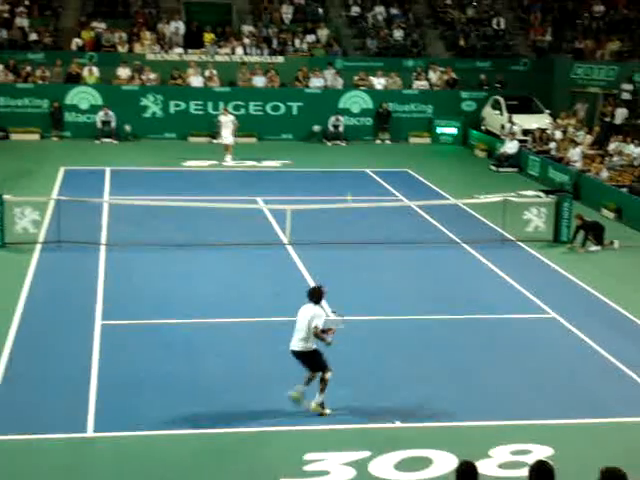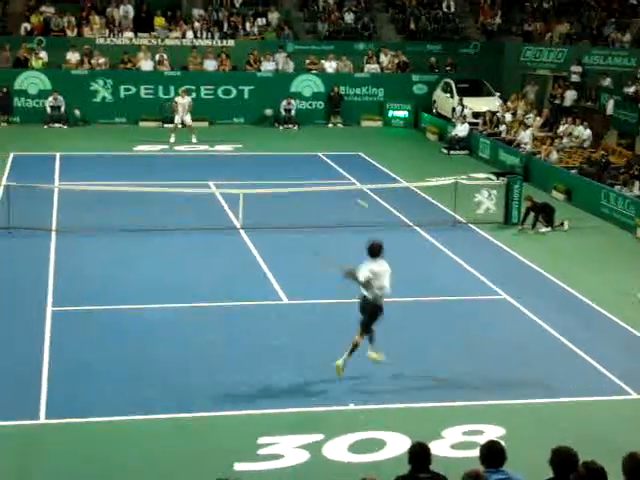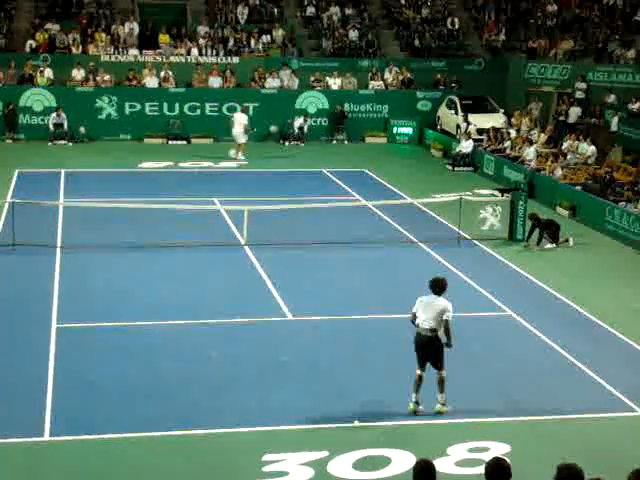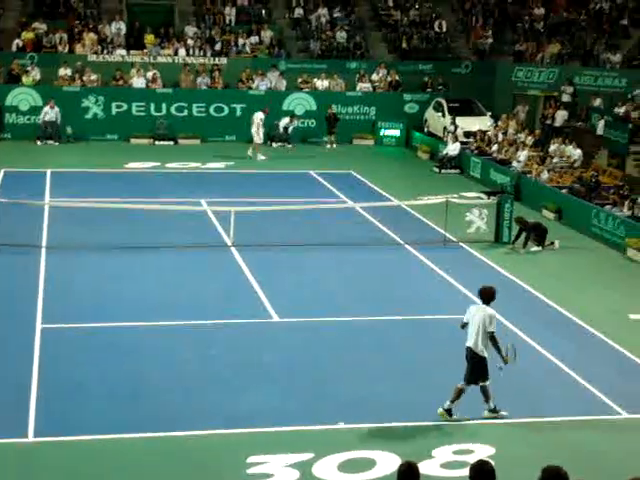
dt=1s
person 1, frame 1
left shoulder: (303, 308)
right shoulder: (319, 312)
right elbow: (315, 332)
left wrist: (324, 330)
right wrist: (326, 339)
left hip: (295, 347)
right hip: (306, 348)
left knee: (315, 371)
right knee: (326, 372)
left ankle: (298, 392)
right ankle: (318, 403)
person 1, frame 2
left shoulder: (367, 267)
right shoulder: (384, 266)
left elbow: (364, 284)
left wrist: (354, 276)
left hip: (367, 301)
right hip: (377, 305)
left knee: (367, 327)
right knee: (362, 334)
left ankle: (372, 351)
right ankle: (343, 361)
person 1, frame 3
left shoulder: (421, 300)
right shoulder: (446, 305)
left elbow: (412, 319)
right elbow: (446, 325)
right wrist: (449, 341)
left hip: (419, 336)
right hip: (432, 338)
left knee: (420, 369)
right knee: (440, 370)
left ankle: (414, 402)
right ankle: (441, 403)
person 1, frame 4
left shoulder: (472, 308)
right shoulder: (490, 313)
left elbow: (463, 325)
right elbow: (492, 337)
right wrist: (502, 355)
left hip: (470, 347)
right hip: (478, 351)
left knee: (484, 379)
right knee: (466, 382)
left ankle: (491, 409)
right ankle: (446, 408)
